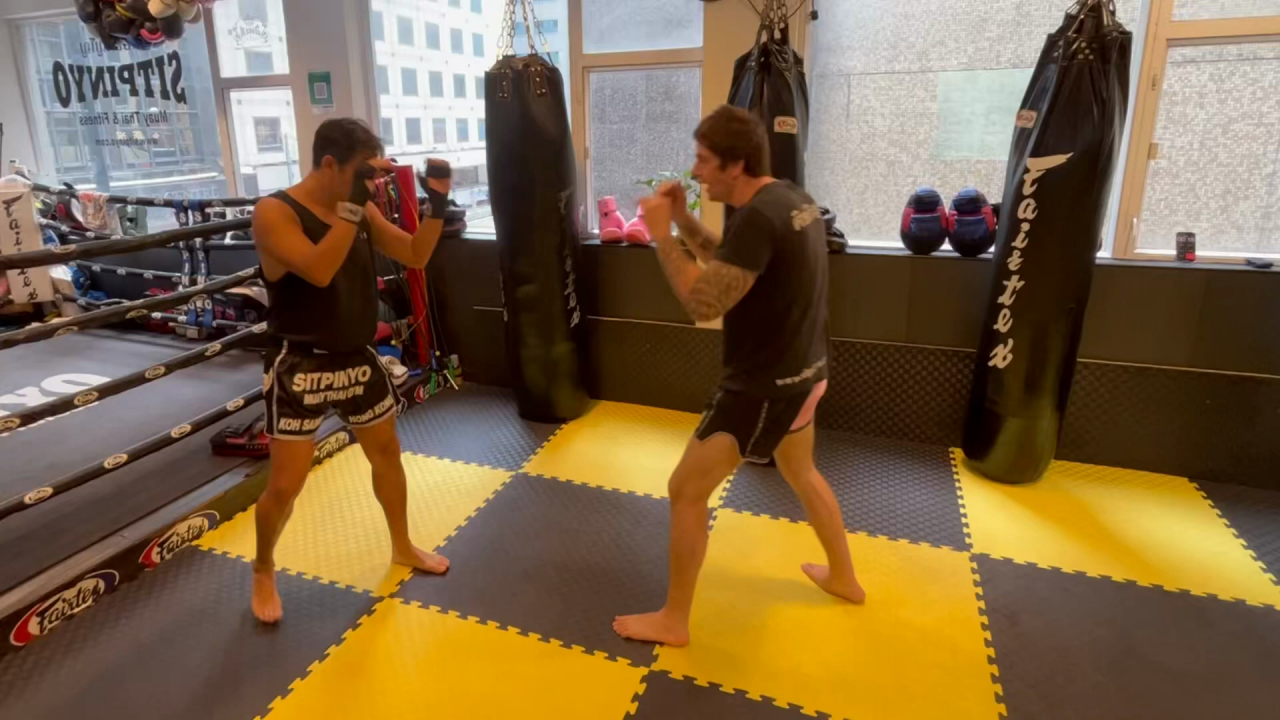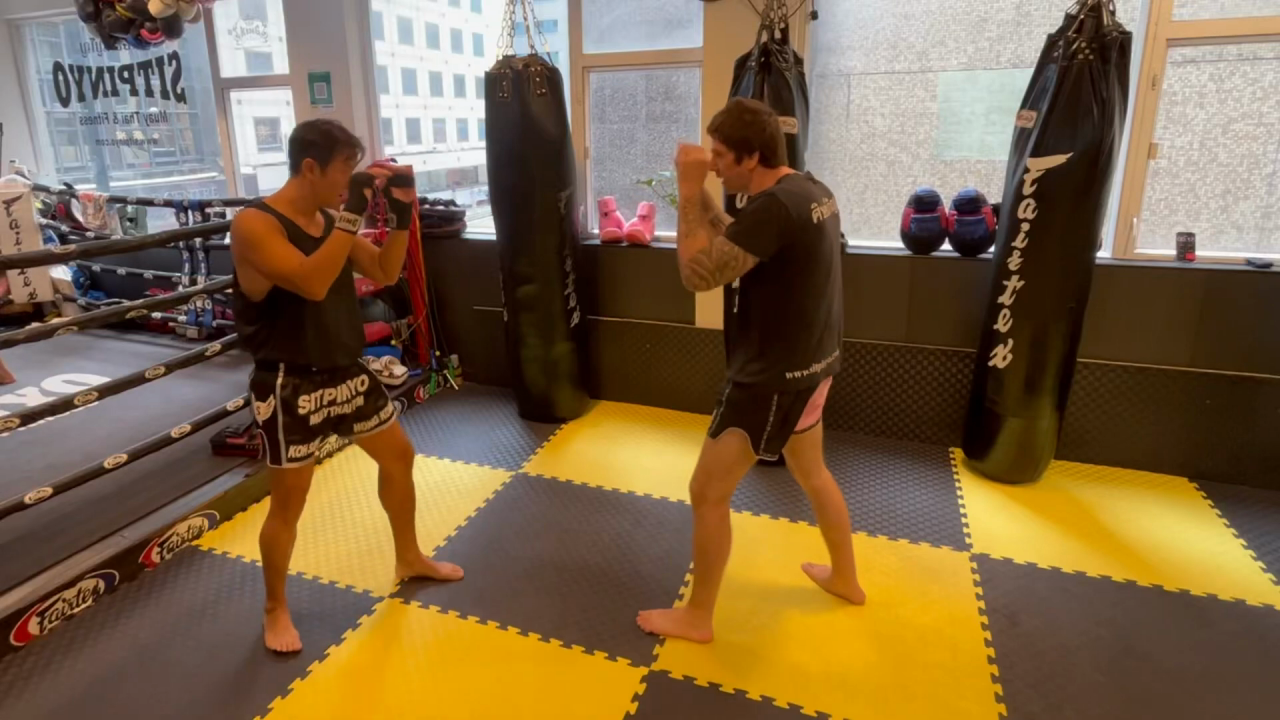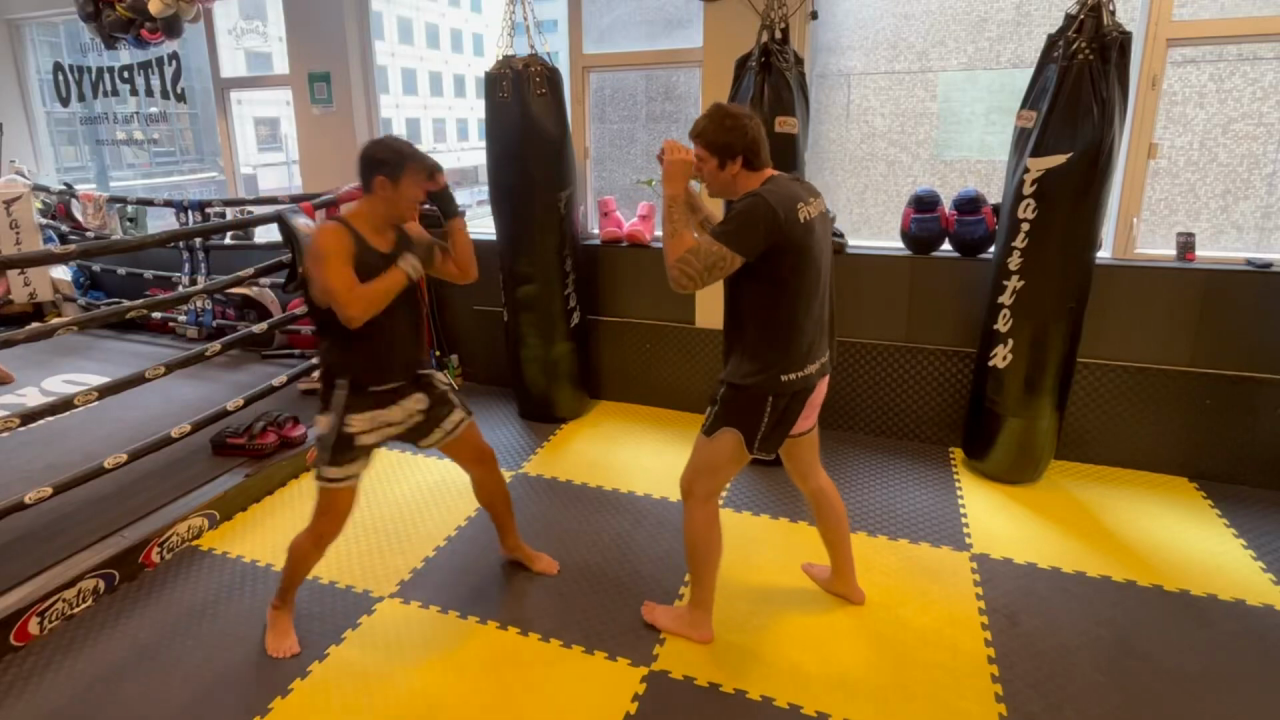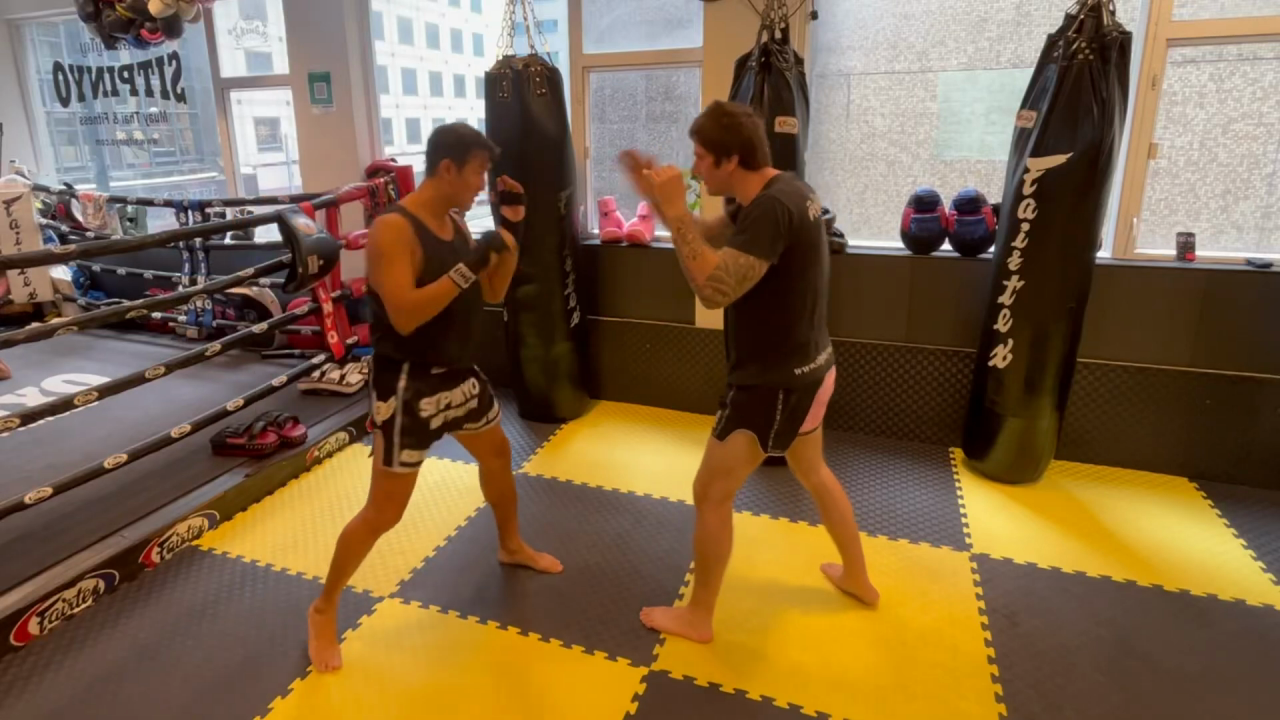
dt=0.5s
person 1, frame 1
left shoulder: (758, 218)
right shoulder: (792, 199)
left elbow: (703, 301)
right elbow: (727, 262)
left wrist: (662, 235)
right wrist: (683, 220)
left hip: (761, 387)
right hip: (802, 372)
left knee: (685, 491)
right knee: (802, 473)
left ankle: (673, 619)
right ankle: (844, 578)
person 1, frame 2
left shoulder: (774, 205)
right shoulder: (812, 191)
left elbow: (700, 273)
right elbow: (734, 246)
left wrist: (687, 195)
right wrist: (700, 195)
left hip: (770, 379)
right hip: (808, 369)
left knee: (708, 493)
right knee: (812, 473)
left ankle: (697, 617)
right ankle: (845, 578)
person 1, frame 3
left shoulder: (759, 208)
right shoulder: (800, 193)
left elbow: (684, 274)
right elbow: (717, 245)
left wrist: (676, 192)
right wrist: (684, 190)
left hip: (764, 382)
right hip: (803, 370)
left knee: (697, 490)
right knee: (809, 474)
left ankle: (697, 615)
right ankle: (845, 578)
person 1, frame 4
left shoulder: (769, 209)
right shoulder: (777, 193)
left elbow: (715, 288)
right elbow: (708, 238)
left wrist: (675, 209)
right wrist: (656, 196)
left hip: (771, 381)
right hip: (808, 368)
left knee: (710, 492)
right knee: (814, 473)
left ankle: (698, 616)
right ankle: (857, 577)
person 2, frame 1
left shoulder: (360, 207)
right shoulder: (275, 213)
left elbow: (415, 255)
right elbow: (318, 269)
left wrist: (436, 203)
right wrist: (354, 208)
left hip: (358, 358)
right hip: (299, 365)
left knee: (387, 453)
right knee: (285, 484)
left ankle: (403, 546)
right ankle: (263, 572)
person 2, frame 2
left shoulder: (329, 219)
right shoulder: (253, 225)
left elbow: (385, 272)
right elbow: (312, 284)
left wrist: (401, 213)
right wrist: (352, 213)
left hip: (348, 373)
right hip: (290, 387)
left knee: (399, 458)
right knee: (287, 505)
left ankle: (409, 557)
right ankle: (276, 609)
person 2, frame 3
left shoulder: (401, 231)
right shoulder: (329, 240)
left elbow: (463, 272)
right elbow: (353, 311)
left wrist: (446, 207)
right wrist: (411, 259)
left hip: (412, 385)
right hip: (356, 400)
left knee: (482, 459)
right knee: (329, 523)
left ankle: (514, 545)
right ankle: (281, 607)
person 2, frame 4
left shoulder: (454, 223)
right shoulder: (393, 229)
left elbow: (493, 293)
right elbow: (404, 318)
left wrist: (511, 229)
right wrist: (467, 269)
left hip: (459, 374)
right hip: (408, 383)
left knee: (497, 452)
right knee: (383, 511)
left ankle: (512, 546)
right ankle: (324, 609)
